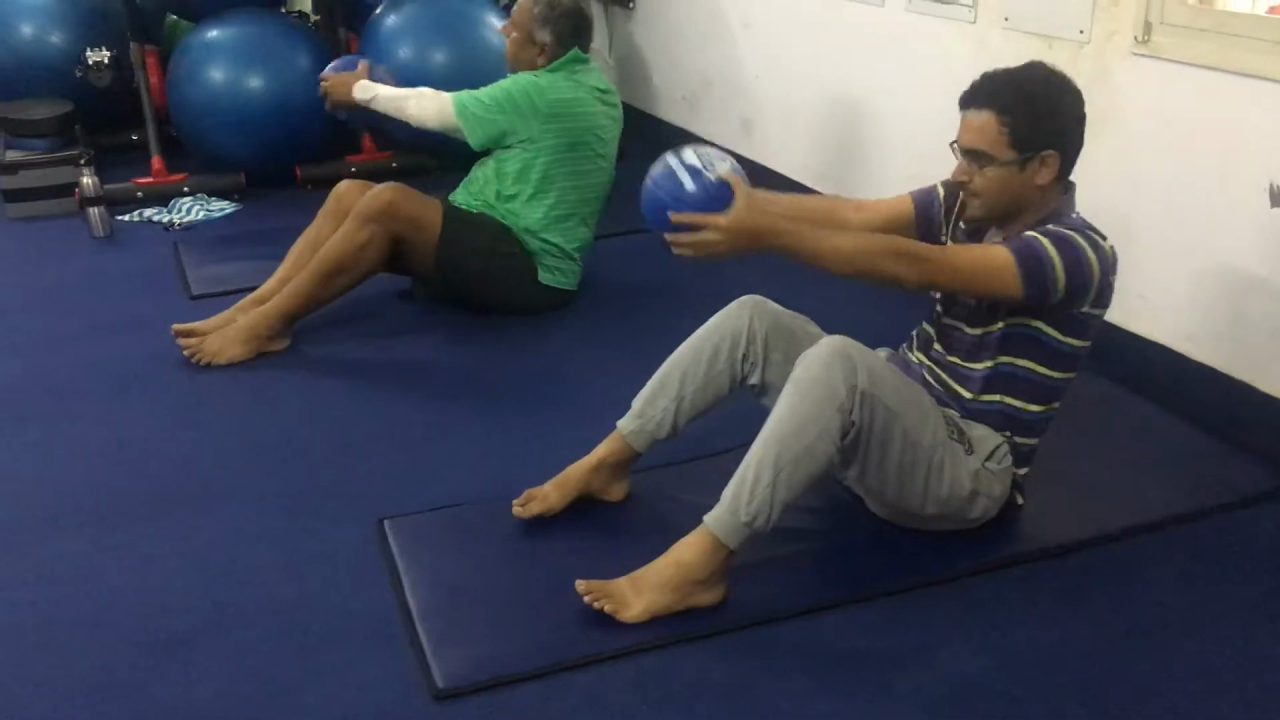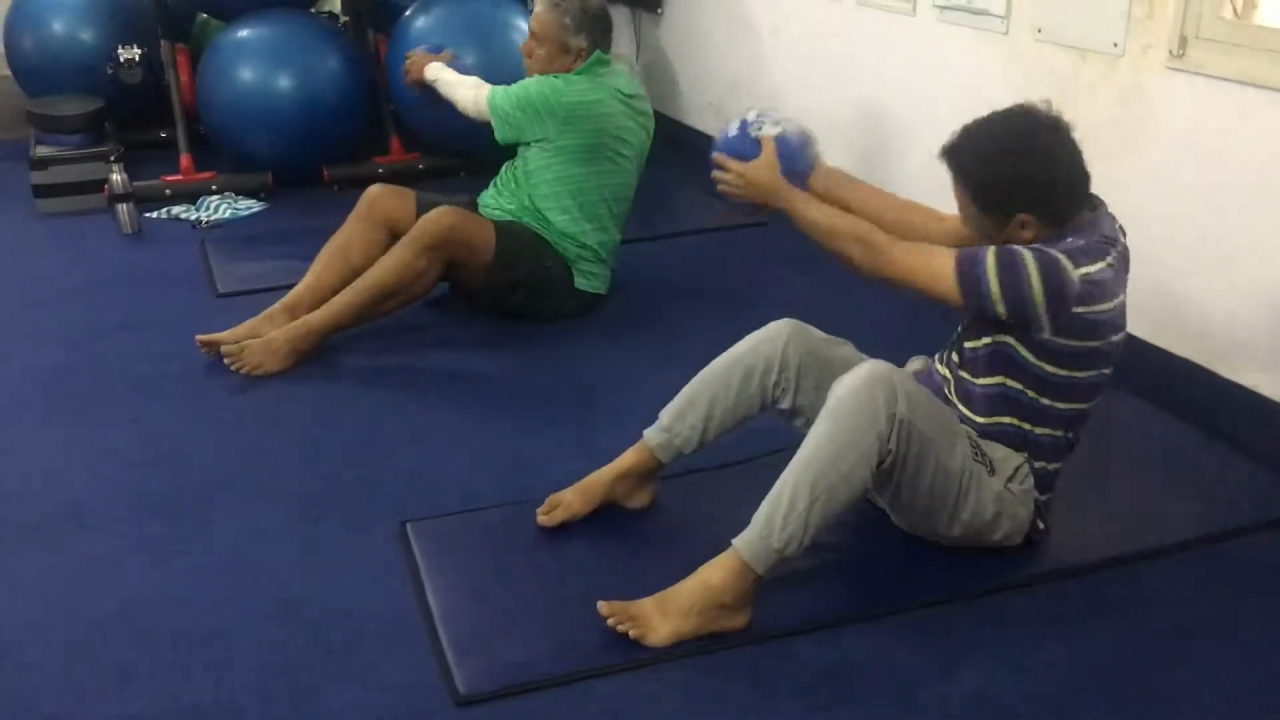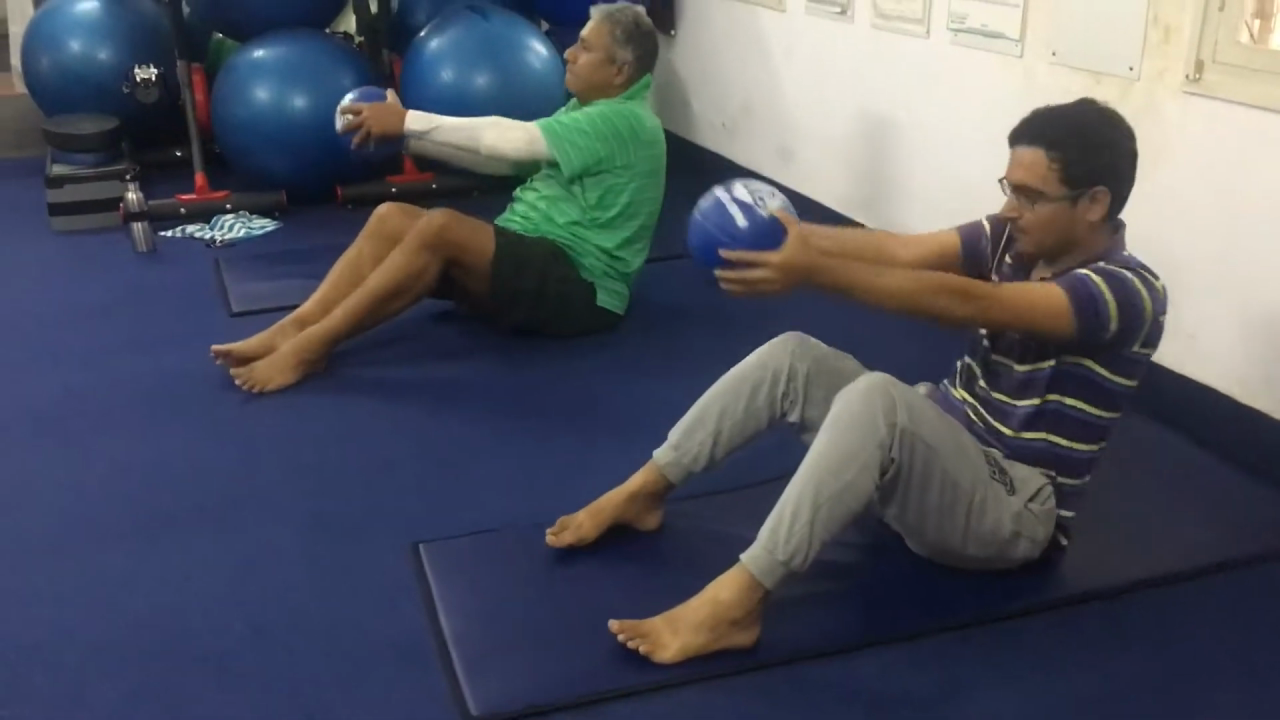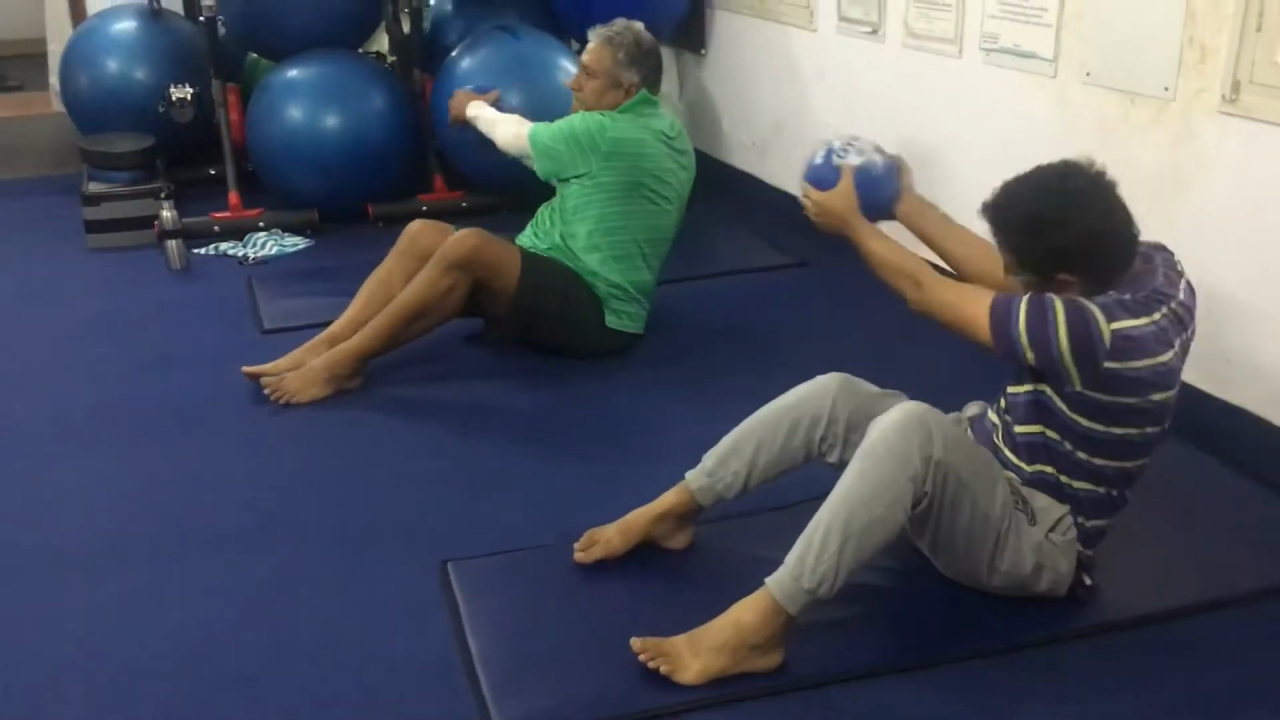
dt=0.7s
person 1, frame 1
left shoulder: (1077, 254)
right shoulder: (964, 202)
left elbow: (909, 265)
right elbow: (853, 217)
left wrist: (763, 235)
right wrist: (745, 207)
left hip: (966, 466)
right hip: (899, 408)
left knee: (836, 360)
right knee: (751, 319)
left ankle: (700, 562)
right ankle: (607, 463)
person 1, frame 2
left shoulder: (1048, 276)
right shoulder: (1082, 221)
left elbow: (876, 254)
right elbow: (940, 234)
left wrist: (778, 194)
right wrist: (819, 177)
left hip: (991, 490)
left knee: (872, 386)
right knee: (786, 341)
left ankle: (726, 586)
right ankle: (629, 471)
person 1, frame 3
left shoulder: (1127, 293)
right shoulder: (1010, 238)
left elbow: (964, 303)
right elbow: (899, 251)
left wrist: (815, 272)
right wrist: (792, 242)
left hip: (1009, 506)
right hip: (939, 444)
left knee: (875, 399)
right knee: (791, 354)
left ankle: (735, 602)
right ankle: (640, 494)
person 1, frame 4
left shoulder: (1087, 329)
right shoulder: (1149, 265)
left elbow: (927, 291)
right elbow: (1010, 283)
left wrist: (851, 223)
right wrist: (907, 206)
left hip: (1037, 542)
left knee: (910, 427)
right knee: (835, 396)
left ankle: (758, 626)
right ankle: (671, 511)
person 2, frame 1
left shoulder: (538, 93)
right shoulder: (581, 80)
left elbow: (440, 112)
right elbow: (467, 115)
left wrist: (360, 88)
right wrist: (387, 93)
left hip: (529, 268)
right hip: (501, 235)
left knee: (387, 202)
right knee: (350, 195)
left ankle: (266, 325)
right ankle: (253, 308)
person 2, frame 2
left shoulder: (563, 97)
right shoulder: (618, 84)
left elbow: (478, 101)
left wrist: (432, 70)
left hip: (559, 271)
left knee: (444, 226)
right knee: (381, 201)
left ankle: (302, 336)
right ankle: (285, 315)
person 2, frame 3
left shoulder: (622, 122)
right shoulder: (591, 110)
left elbow: (511, 141)
right elbow: (505, 158)
left wrist: (409, 122)
right wrist: (408, 138)
left hip: (575, 288)
right hip: (529, 255)
left knee: (441, 227)
right knee: (391, 219)
left ankle: (311, 349)
right ankle: (294, 329)
person 2, frame 4
left shoulder: (602, 134)
right shoulder: (667, 131)
left elbow: (518, 139)
left wrist: (474, 109)
left hip: (595, 313)
left knee: (469, 246)
right knee: (422, 236)
left ankle: (343, 363)
right ankle: (325, 346)
